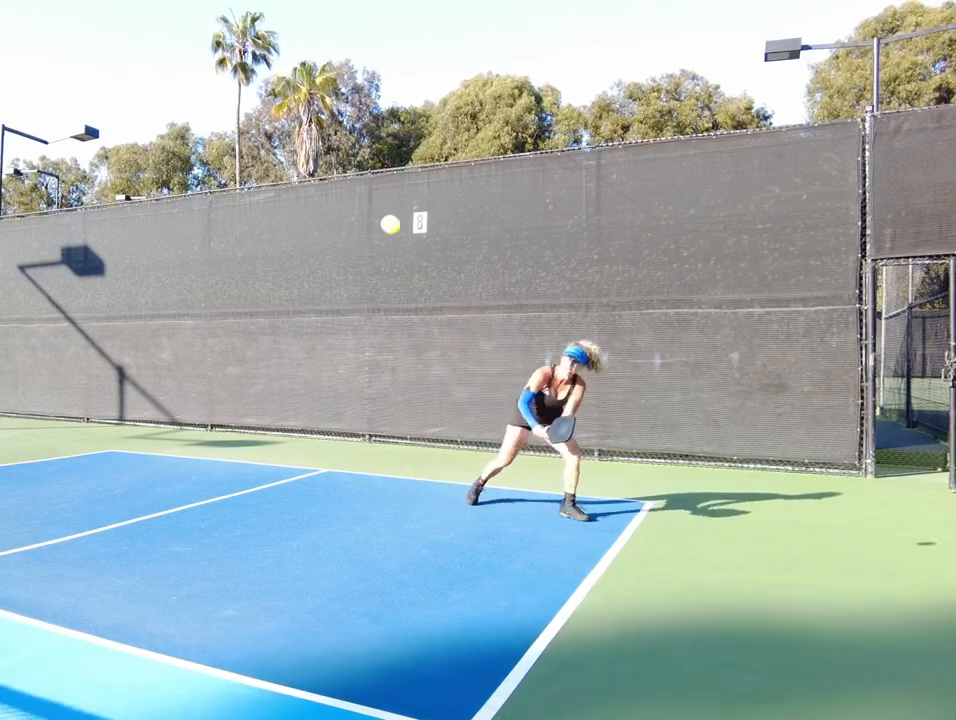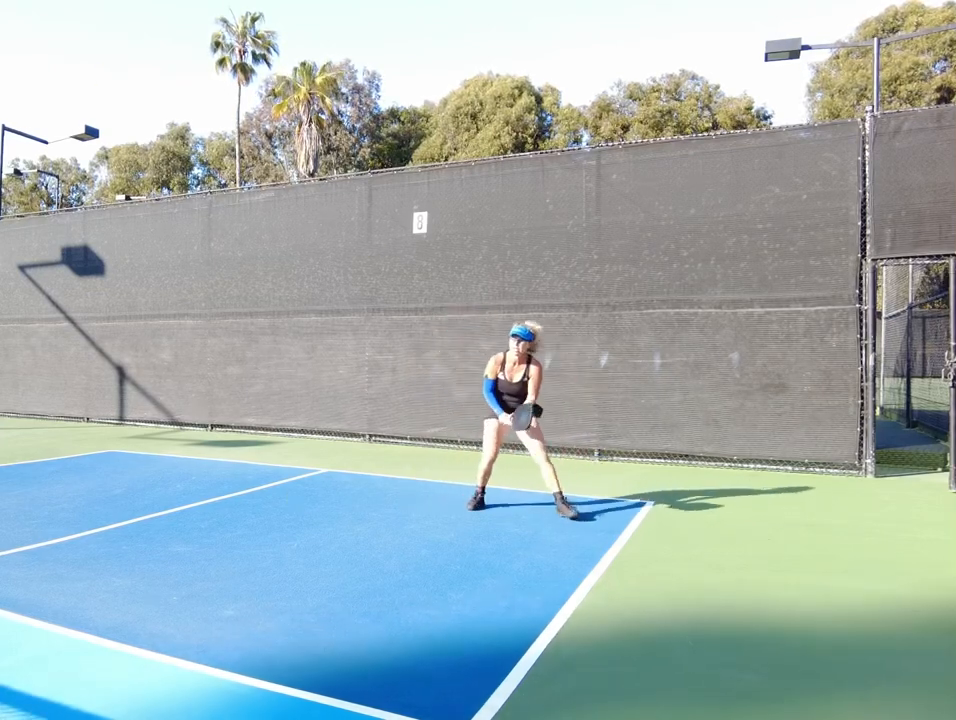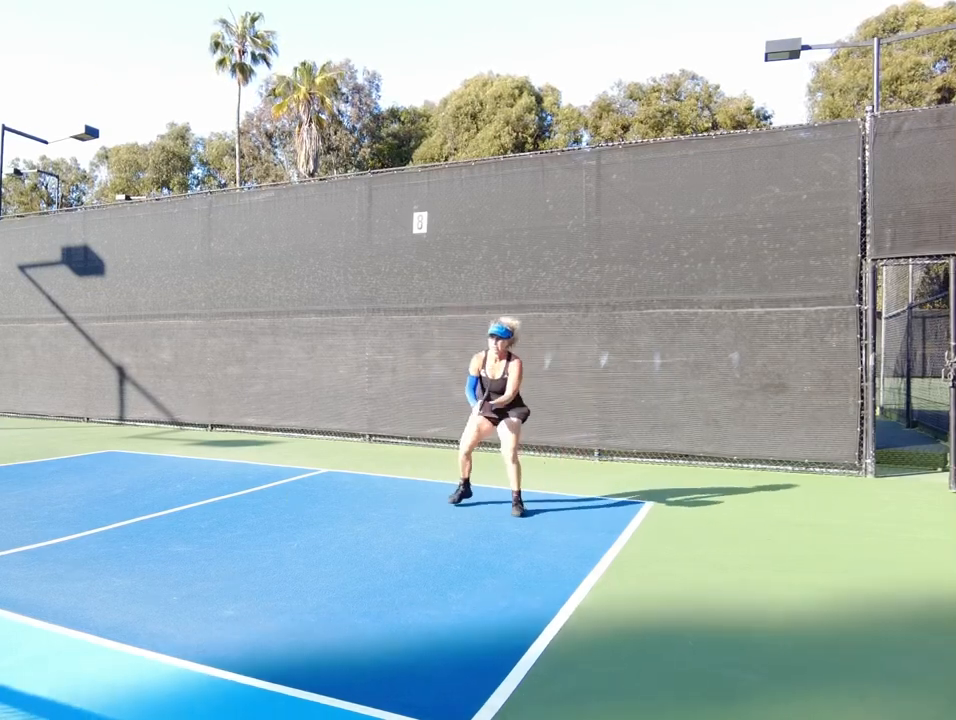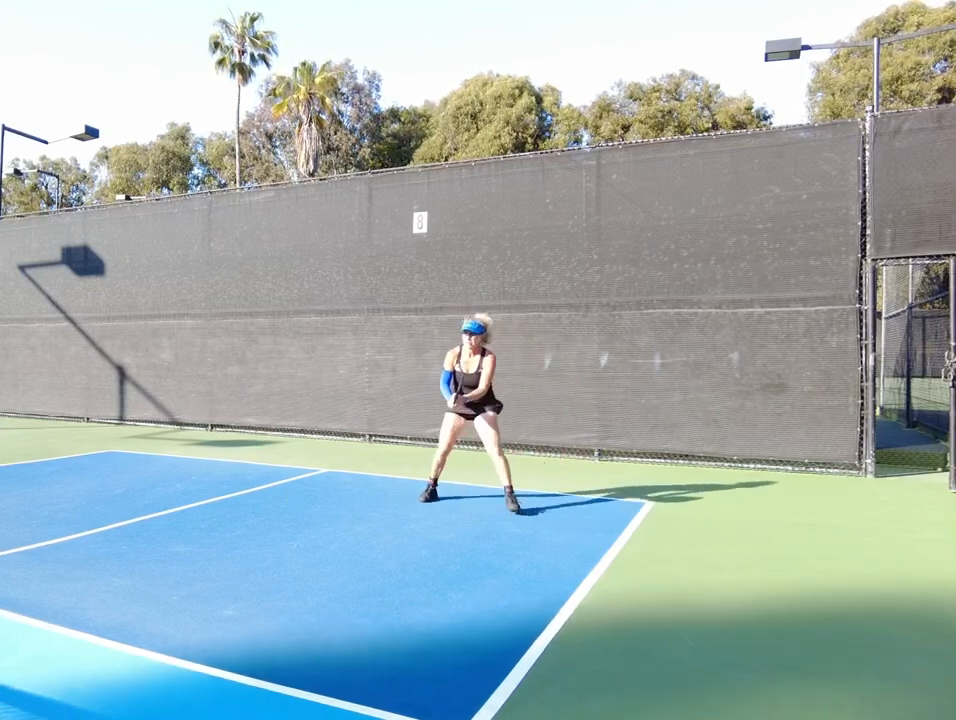
dt=0.3s
person 1, frame 1
left shoulder: (579, 385)
right shoulder: (543, 373)
left elbow: (567, 414)
right elbow: (523, 402)
right wrist: (535, 426)
left hip: (552, 421)
right hip: (525, 415)
left knee: (573, 455)
right knee: (504, 459)
left ankle: (568, 504)
right ankle: (479, 484)
person 1, frame 2
left shoulder: (535, 366)
right shoulder: (497, 361)
left elbow: (531, 398)
right elbow: (487, 391)
right wrist: (501, 413)
right hip: (498, 410)
left knee: (541, 455)
right knee: (488, 456)
left ankle: (560, 502)
right ankle: (479, 495)
person 1, frame 3
left shoulder: (515, 362)
right shoulder: (479, 359)
left elbow: (511, 394)
right elbow: (470, 388)
left wrist: (491, 404)
right wrist: (476, 404)
left hip: (510, 411)
right hip: (485, 410)
left knee: (509, 453)
right knee: (464, 447)
left ankle: (517, 498)
right ankle: (464, 486)
person 1, frame 4
left shoulder: (488, 357)
right shoulder: (453, 354)
left elbow: (483, 388)
right elbow: (444, 383)
left wrist: (465, 397)
right wrist: (450, 397)
left hip: (483, 407)
right hip: (457, 406)
left knee: (495, 449)
right knee: (443, 448)
left ankle: (509, 494)
right ankle: (432, 487)
